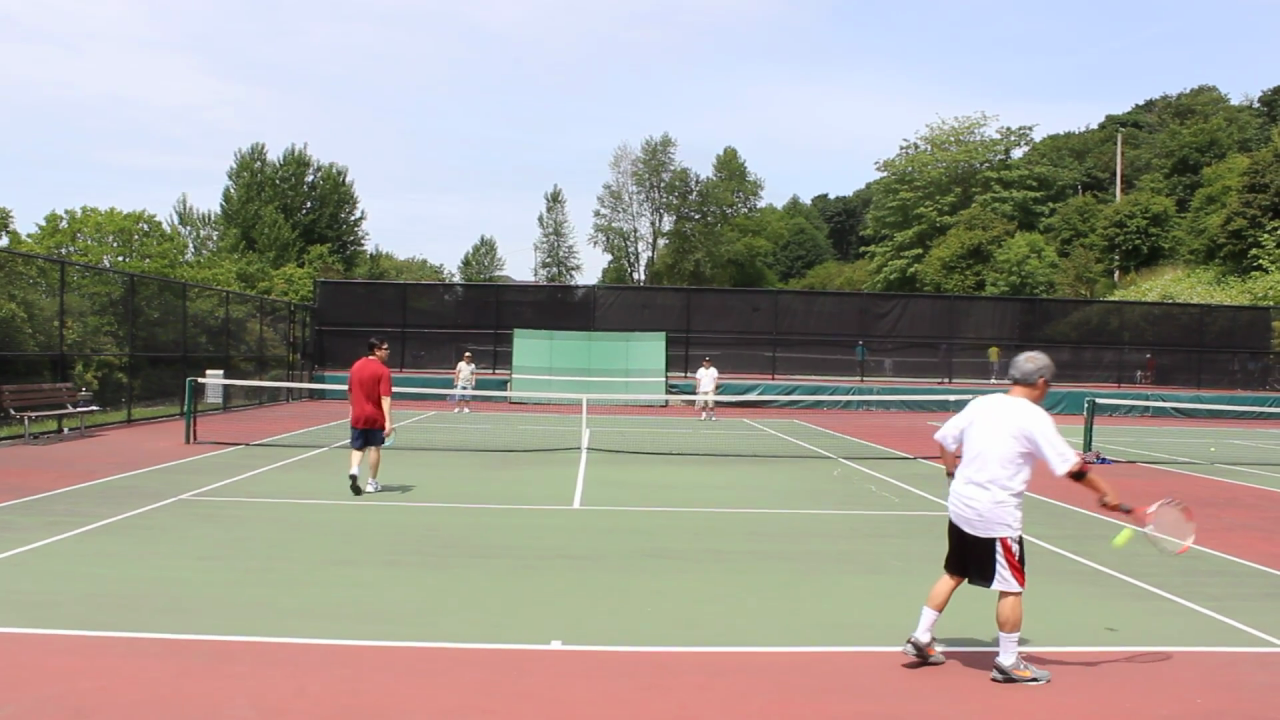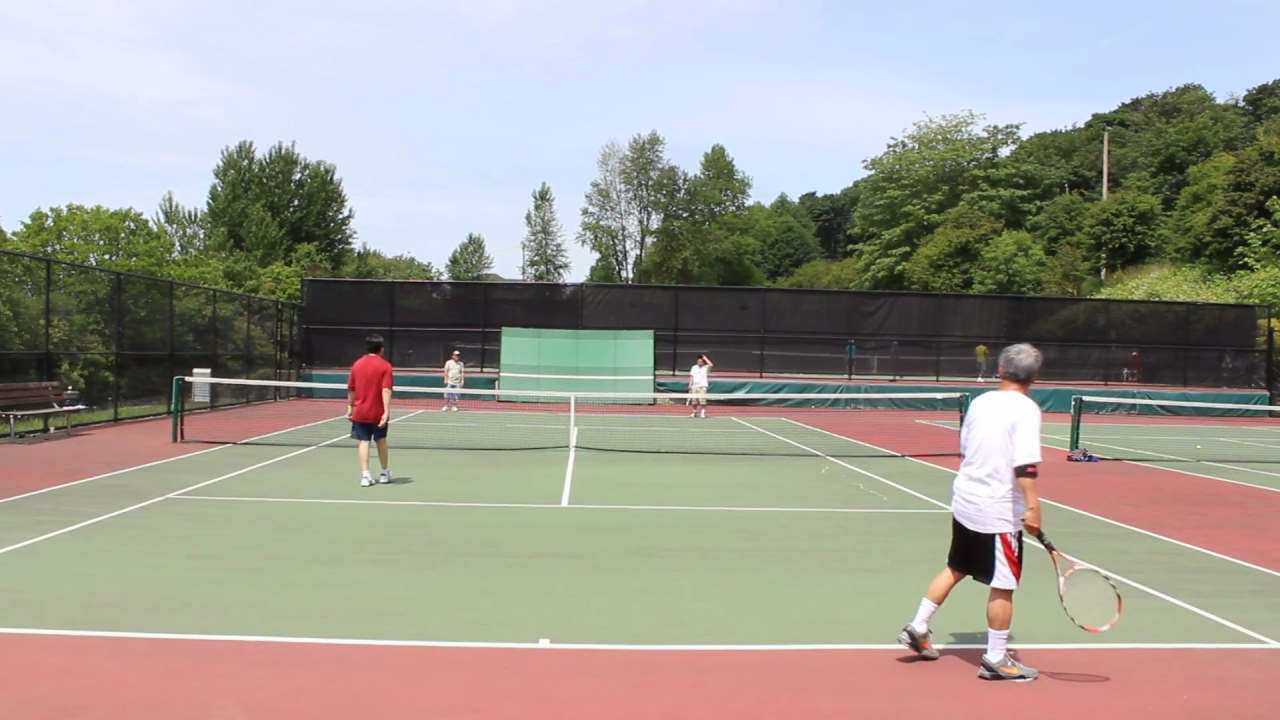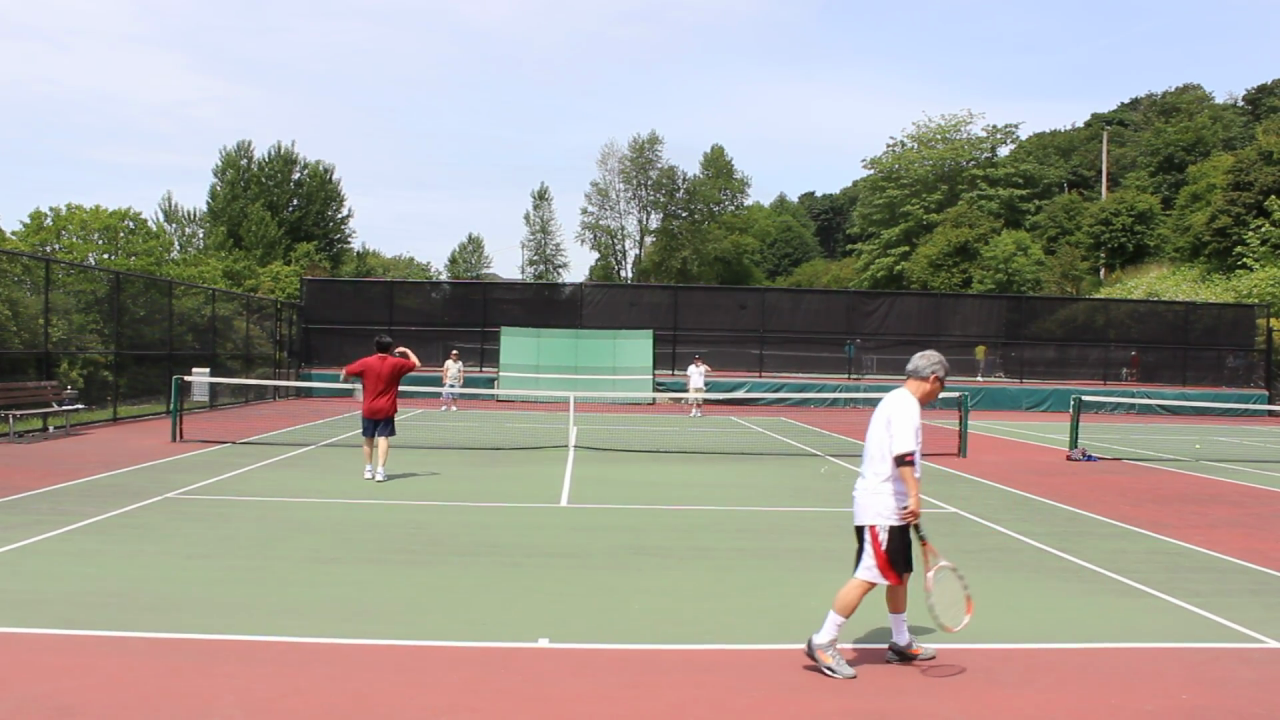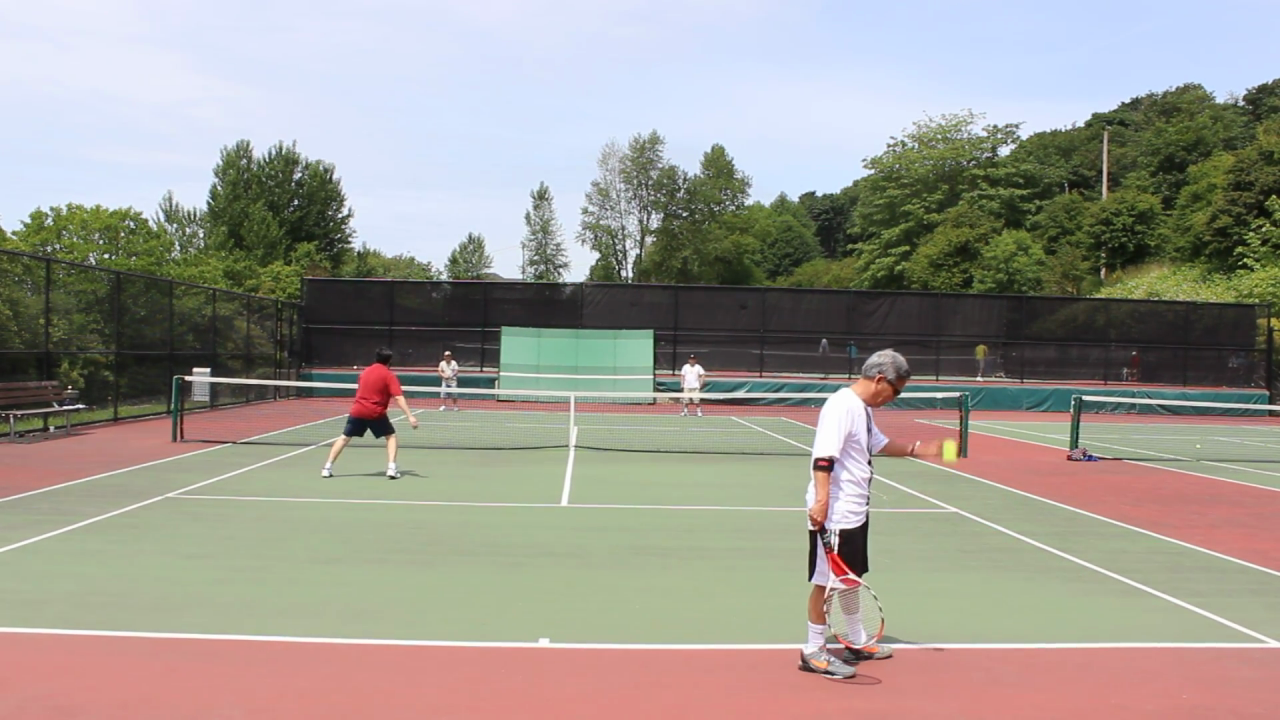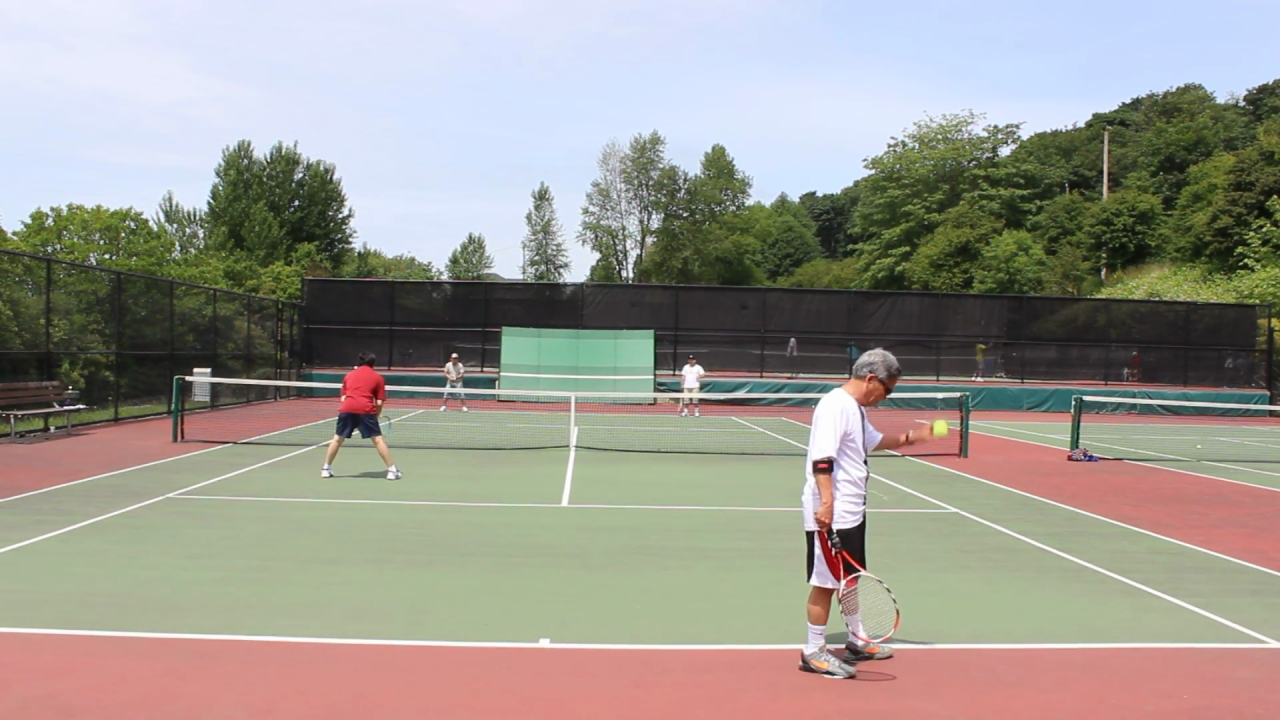
dt=1s
person 1, frame 1
left shoulder: (980, 404)
right shoulder: (1034, 418)
left elbow: (943, 440)
right elbow: (1070, 464)
left wrist: (954, 476)
right wrist: (1104, 490)
left hip: (961, 505)
right hip: (996, 514)
left knee: (954, 575)
right knee: (1010, 588)
left ankle: (921, 639)
right ankle: (1008, 663)
person 1, frame 2
left shoulder: (980, 402)
right shoulder: (1026, 409)
right elbow: (1025, 464)
right wrist: (1033, 507)
left hip: (965, 501)
right hip: (998, 510)
left knee: (956, 568)
right knee: (1003, 585)
left ankle: (918, 628)
right ankle: (996, 659)
person 1, frame 3
left shoulder: (896, 401)
right shoulder: (906, 404)
right elbow: (902, 455)
left wrist: (910, 496)
right wrist: (913, 496)
left hip: (888, 504)
right hip: (882, 506)
left knee: (899, 574)
right knee: (867, 576)
left ankle: (902, 643)
right ankle: (822, 643)
person 1, frame 4
left shoulder: (863, 408)
right shoulder: (843, 406)
left elbow: (878, 443)
right elbow: (823, 457)
left wrist: (917, 448)
right wrist: (819, 501)
left hip: (855, 512)
right hip: (834, 513)
left knee: (853, 579)
right knee: (826, 581)
right ankle: (814, 652)
person 1, frame 5
left shoulder: (856, 407)
right shoulder: (835, 405)
left elbow: (873, 441)
right elbow: (822, 458)
left wrist: (910, 437)
right wrist: (825, 502)
left hip: (852, 512)
right hip: (831, 514)
right knee: (825, 581)
left ankle: (856, 642)
right ankle: (814, 652)
